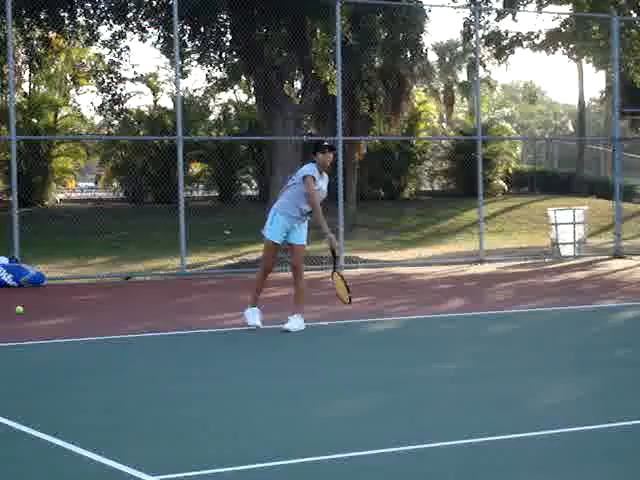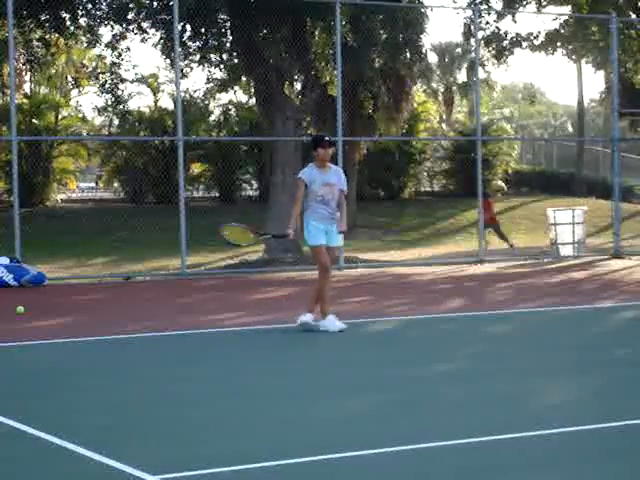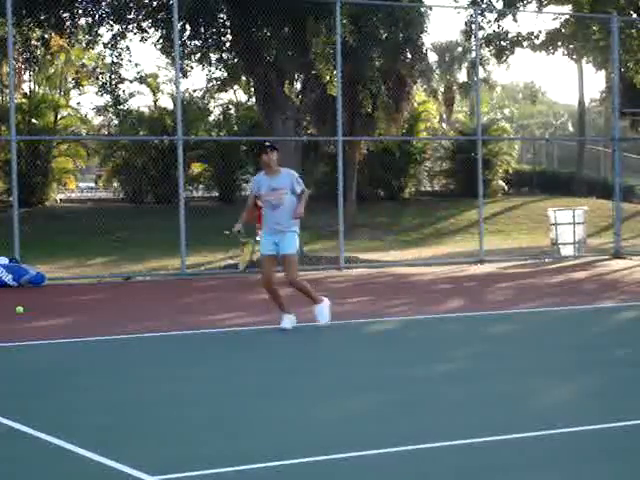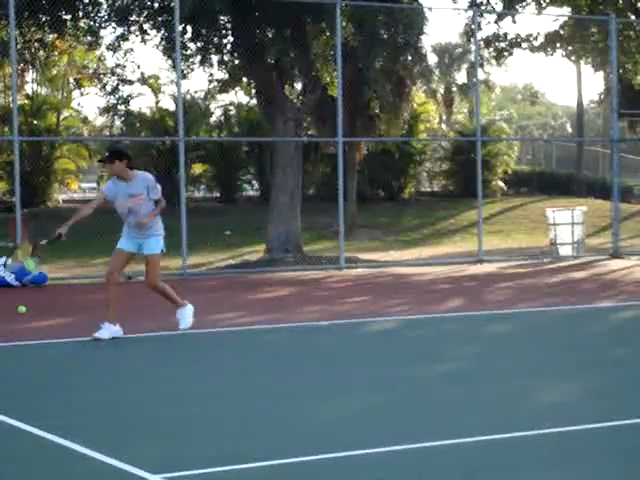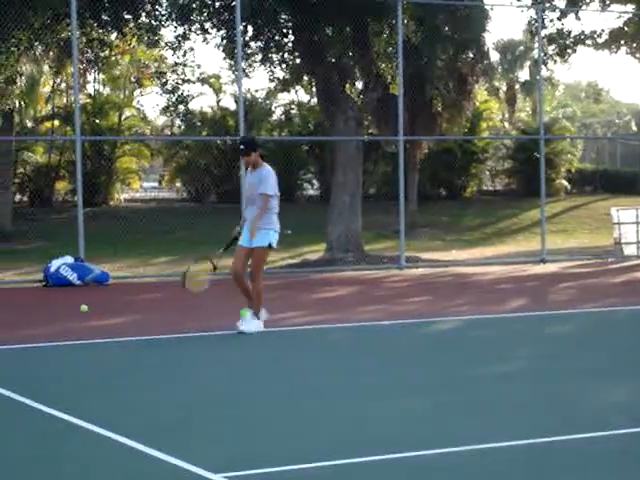
dt=1s
person 1, frame 1
left shoulder: (325, 178)
right shoulder: (309, 172)
right elbow: (314, 204)
left wrist: (320, 221)
right wrist: (327, 232)
left hip: (299, 224)
right hip: (280, 218)
left knee: (298, 269)
right knee: (267, 267)
left ankle: (298, 316)
right ankle: (252, 308)
person 1, frame 2
left shoulder: (338, 173)
right shoulder: (306, 174)
left elbow: (342, 201)
right elbow: (298, 203)
left wrist: (342, 220)
right wrist: (292, 227)
left hip: (333, 227)
right hip: (314, 225)
left knee: (326, 272)
right knee: (325, 269)
left ankle: (309, 314)
right ankle: (325, 317)
person 1, frame 3
left shoulder: (291, 176)
right shoulder: (257, 181)
left elbow: (304, 193)
right elbow: (249, 207)
left wrist: (300, 208)
right wrist: (240, 224)
left hip: (288, 231)
right hip: (268, 234)
left knee: (292, 280)
right knee: (267, 280)
left ankle: (319, 301)
right ankle: (286, 313)
person 1, frame 4
left shoulder: (146, 179)
right shoulder: (112, 186)
left elbow: (161, 203)
right elbow: (90, 207)
left wrist: (150, 217)
right wrist: (67, 225)
left hip: (151, 234)
right hip: (129, 235)
left knee: (152, 282)
right knee: (112, 275)
left ankle: (182, 306)
right ankle: (111, 324)
person 1, frame 5
left shoulder: (267, 173)
right shoulder: (248, 172)
left elbow: (265, 203)
left wrist: (255, 223)
right wrist: (241, 224)
left hip: (265, 228)
right hip: (249, 228)
left knee: (255, 274)
right knee: (236, 273)
left ankle: (255, 318)
right ankle: (257, 310)
